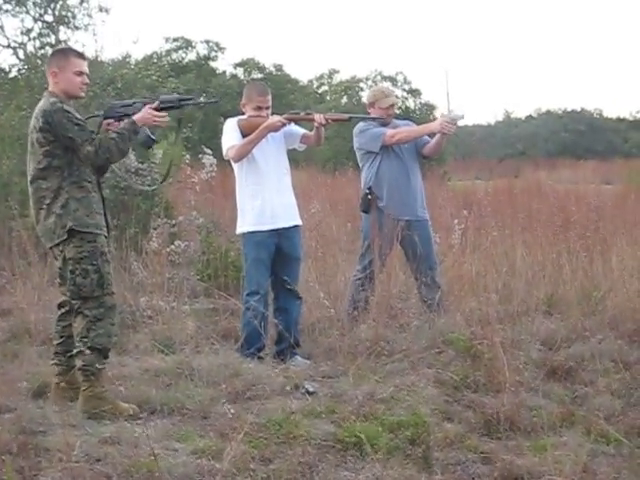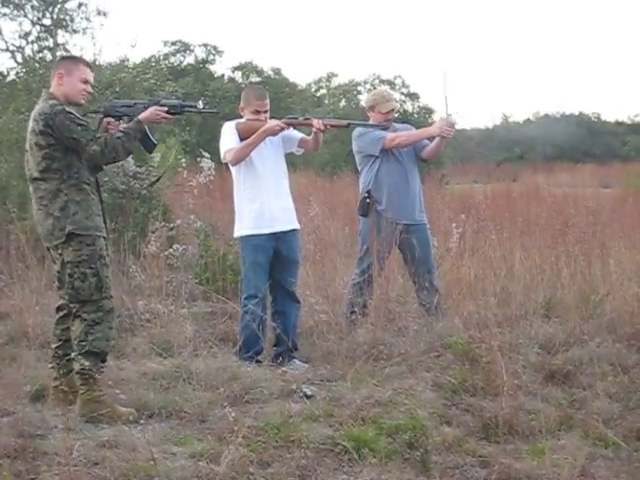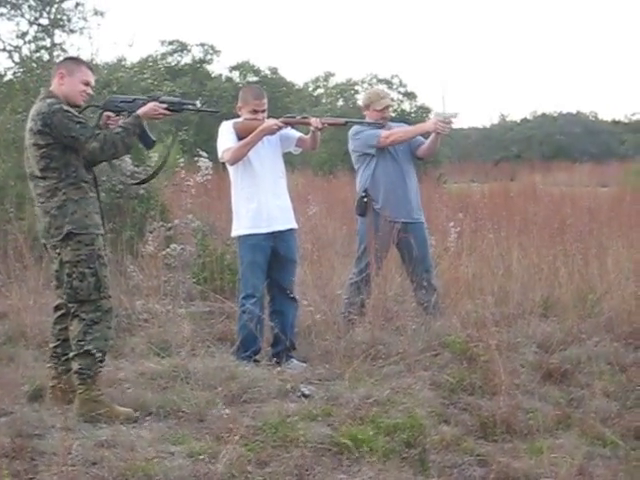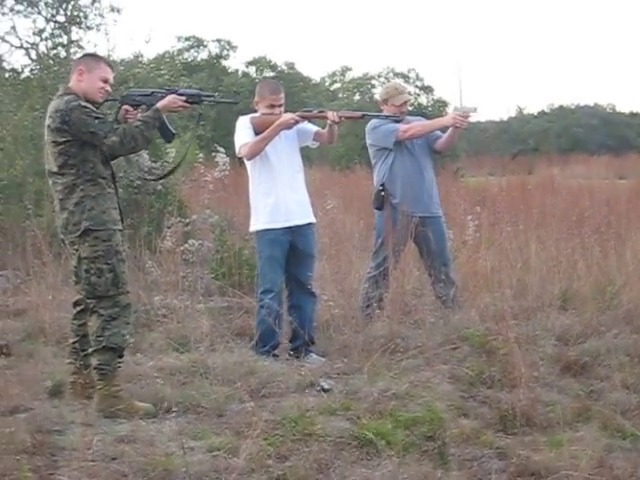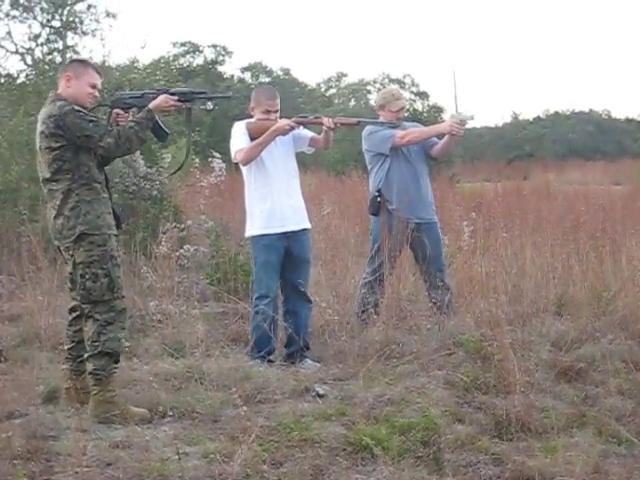
dt=0.2s
person 1, frame 1
left shoulder: (52, 112)
right shoulder: (55, 111)
left elbow: (88, 166)
right elbow: (97, 153)
left wrist: (109, 136)
right wrist: (134, 124)
left hip: (65, 223)
right hip: (77, 223)
left knee: (74, 302)
right knee: (98, 303)
left ankle: (65, 380)
right ankle: (93, 394)
person 1, frame 2
left shoulder: (46, 114)
right shoulder: (57, 113)
left elbow: (84, 162)
right elbow: (101, 151)
left wrist: (104, 136)
right wrist: (140, 122)
left hip: (62, 226)
right hip: (76, 225)
left knee: (71, 305)
right knee: (96, 307)
left ankle: (64, 384)
right ankle: (90, 397)
person 1, frame 3
left shoulder: (44, 112)
right shoulder: (55, 112)
left elbow: (84, 155)
right elbow: (101, 148)
left wrist: (105, 130)
right wrist: (138, 118)
left hip: (61, 224)
right hip: (75, 224)
left knee: (70, 304)
right knee: (94, 306)
left ankle: (61, 383)
right ankle: (88, 397)
person 1, frame 4
left shoulder: (64, 108)
right shoulder: (73, 109)
left elbow: (103, 149)
right elbow: (119, 143)
left wrist: (124, 124)
right wrist: (157, 111)
left hip: (81, 220)
right hip: (93, 220)
left knee: (89, 300)
right knee: (112, 302)
left ankle: (81, 378)
right ankle: (107, 392)
person 1, frame 5
left shoulder: (53, 114)
right shoulder: (65, 114)
left elbow: (96, 156)
right elbow: (115, 145)
left wrist: (115, 127)
right wrist: (150, 111)
left hip: (73, 226)
right hip: (88, 226)
left knee: (85, 306)
right knee: (107, 308)
left ankle: (77, 384)
right ankle: (103, 398)
person 2, frame 1
left shoulder: (280, 126)
right shoulder: (234, 125)
left elbow: (313, 142)
right elbow: (234, 155)
left wrist: (319, 127)
right wrist: (264, 129)
left hip: (288, 221)
right hip: (256, 224)
left knee: (289, 290)
right knee: (256, 292)
left ankle: (286, 350)
right ankle: (251, 354)
person 2, frame 2
left shoulder: (278, 129)
right shoulder: (232, 128)
left elbow: (311, 146)
right elbow: (232, 158)
left wrist: (317, 132)
right wrist: (263, 132)
left hip: (286, 225)
right hip: (254, 227)
left knee: (287, 293)
right knee: (254, 296)
left ankle: (284, 353)
right ankle: (249, 357)
person 2, frame 3
left shoulder: (276, 128)
right shoulder: (229, 128)
left elbow: (309, 145)
right elbow: (230, 157)
left wrist: (315, 131)
right wrist: (260, 131)
left hip: (284, 224)
right hip: (251, 227)
left knee: (285, 292)
right knee: (252, 295)
left ankle: (282, 352)
right ankle: (246, 357)
person 2, frame 4
left shoulder: (293, 123)
right shoulder: (246, 123)
left elbow: (326, 139)
right elbow: (247, 153)
left wrist: (332, 125)
right wrist: (277, 126)
left hip: (302, 218)
right hip: (269, 222)
left knee: (304, 287)
right knee: (270, 290)
left ankle: (301, 347)
right ankle: (265, 351)
person 2, frame 5
left shoulder: (289, 129)
right shoulder: (242, 128)
left elbow: (322, 145)
right elbow: (243, 158)
left wrist: (327, 131)
right wrist: (273, 132)
left hip: (297, 224)
right hip: (265, 227)
left knee: (299, 293)
right knee: (266, 295)
left ankle: (297, 352)
right ankle: (260, 357)
person 3, frame 1
left shoulder: (407, 126)
right shoulder: (363, 130)
left elbow: (429, 150)
right elbow: (393, 137)
left wrist: (441, 133)
right wrist: (431, 126)
left hip: (414, 211)
right hip: (381, 211)
left knee: (427, 267)
right knee: (368, 267)
left ankle: (437, 315)
right ankle: (354, 316)
person 3, frame 2
left shoulder: (407, 130)
right shoulder: (362, 134)
left elbow: (427, 154)
right elbow: (393, 141)
left wrist: (441, 137)
right wrist: (431, 130)
left hip: (413, 214)
right hip: (379, 215)
left knee: (425, 270)
right knee: (366, 271)
left ankle: (436, 318)
right ankle: (353, 320)
person 3, frame 3
left shoulder: (402, 128)
right shoulder: (358, 133)
left elbow: (424, 152)
right elbow: (388, 139)
left wrist: (436, 134)
right wrist: (426, 126)
left hip: (411, 213)
right hip: (376, 214)
left knee: (422, 269)
right knee: (364, 270)
left ankle: (434, 317)
right ankle: (350, 319)
person 3, frame 4
left shoulder: (420, 122)
right shoulder: (376, 127)
left elbow: (441, 145)
right elbow: (406, 133)
left wrist: (454, 128)
right wrist: (444, 120)
left hip: (428, 206)
right hip: (394, 208)
left knee: (441, 263)
right knee: (381, 264)
right ankle: (369, 314)
person 3, frame 5
left shoulder: (416, 128)
right shoulder: (372, 133)
left elbow: (437, 152)
right elbow: (403, 139)
left wrist: (450, 135)
right wrist: (441, 127)
left hip: (424, 212)
right hip: (390, 213)
left knee: (436, 269)
right knee: (377, 270)
left ankle: (448, 317)
right ankle: (364, 320)
